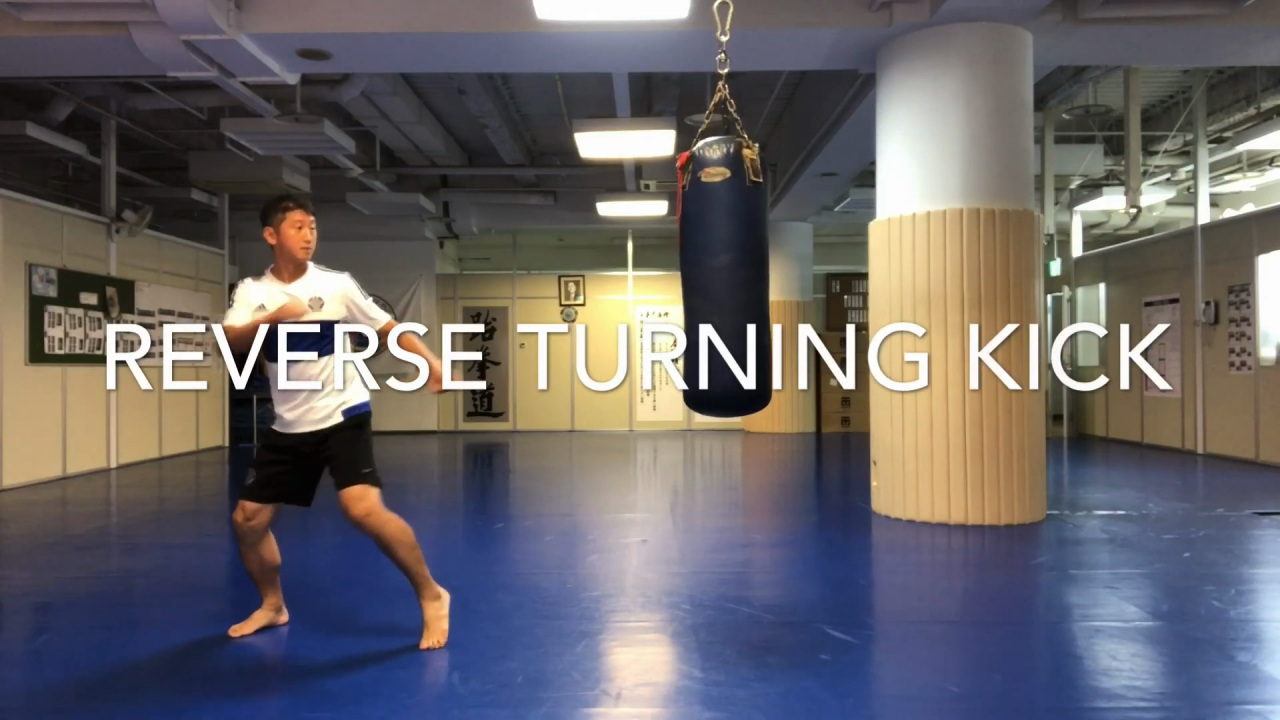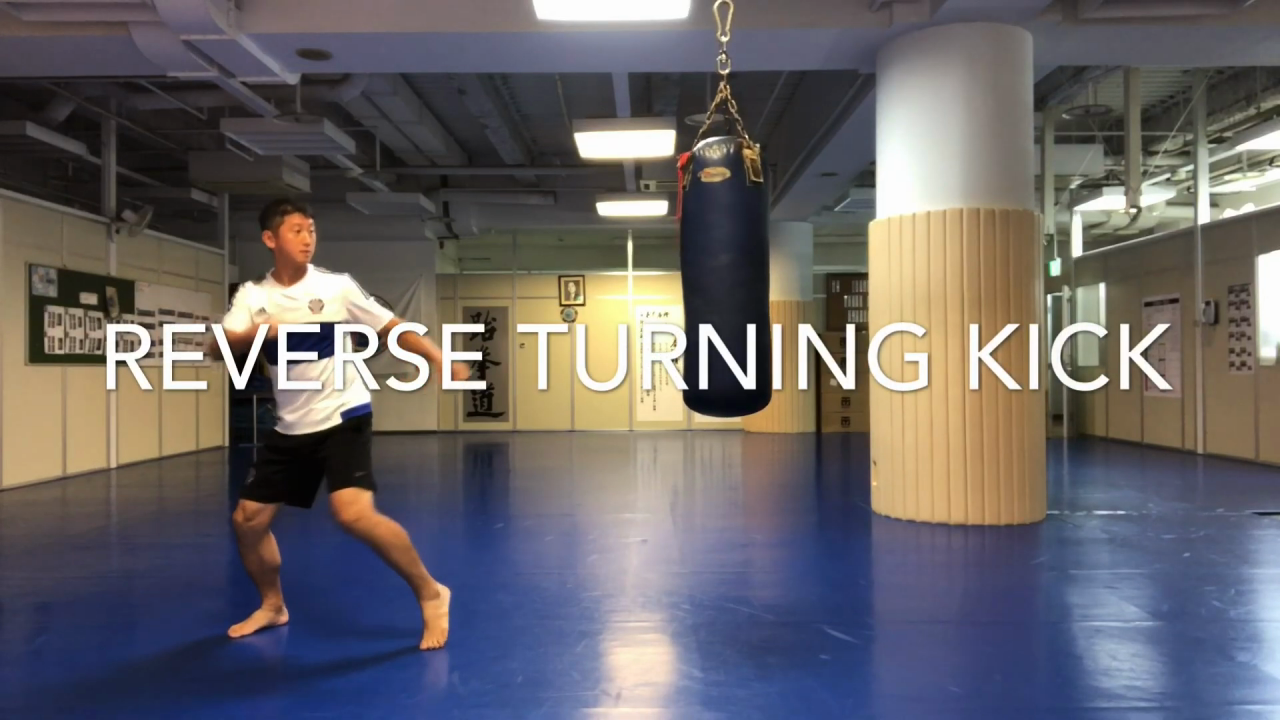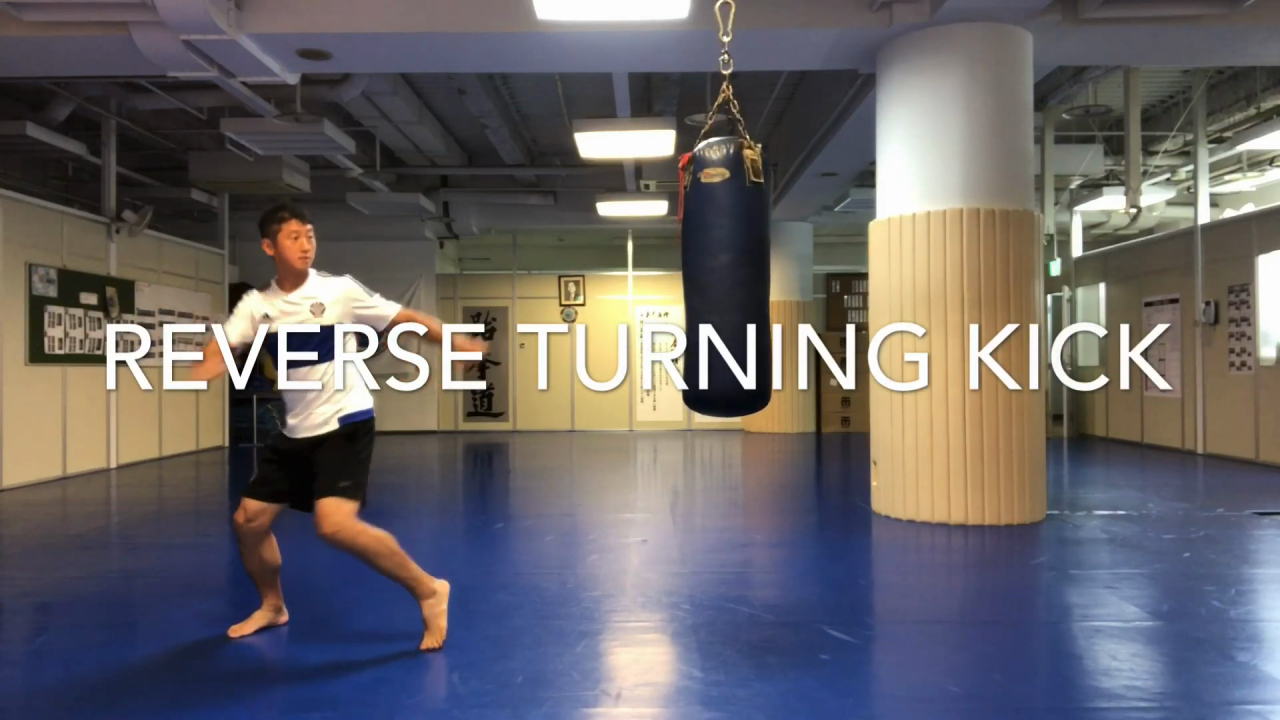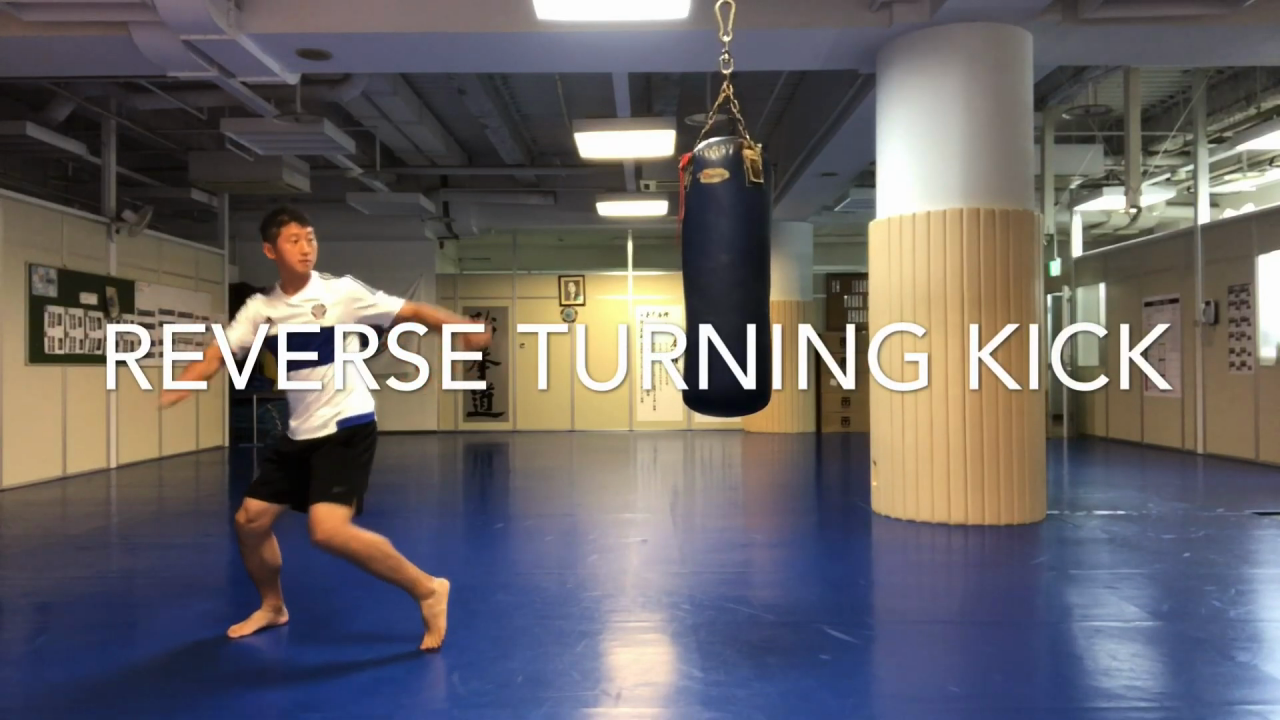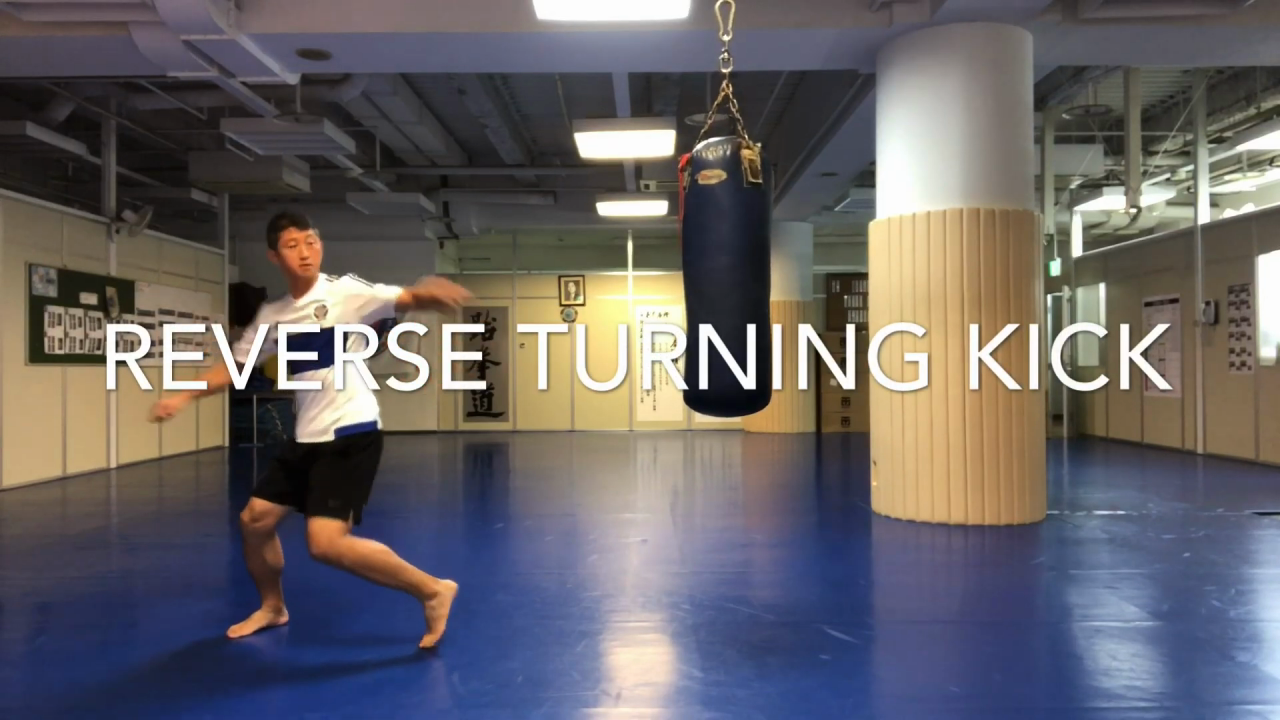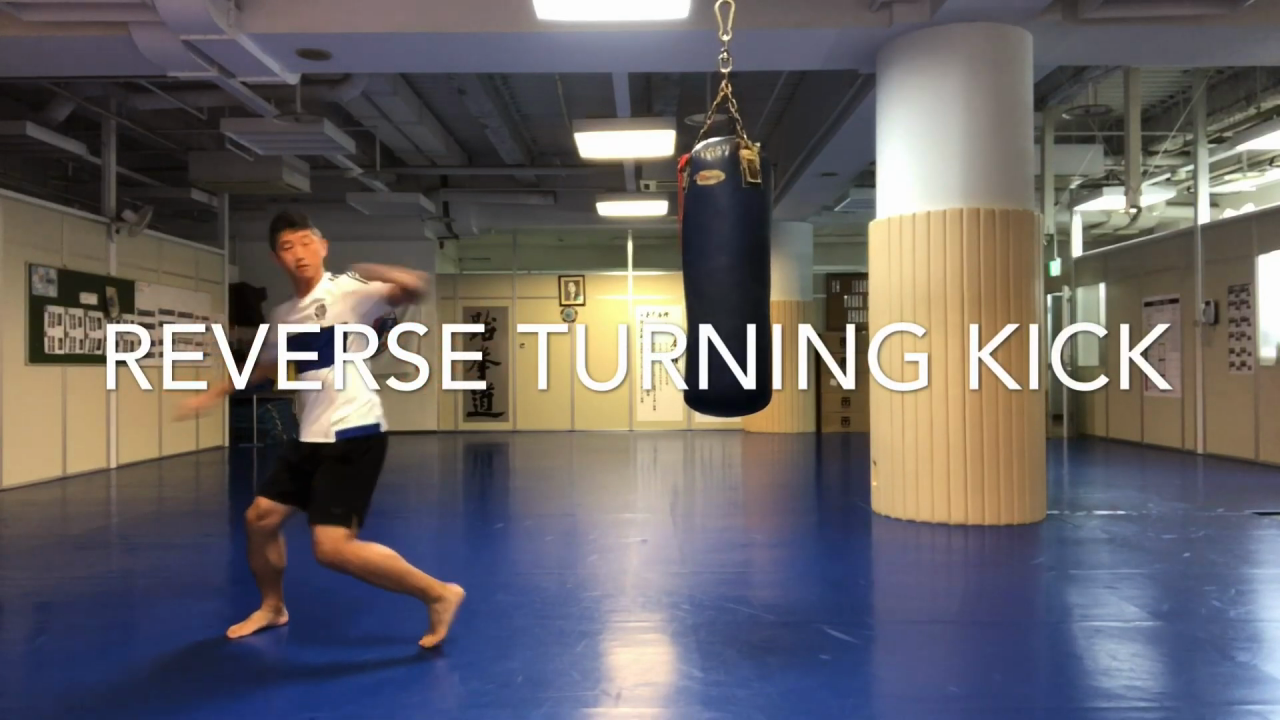
dt=0.2s
person 1, frame 1
left shoulder: (337, 284)
right shoulder: (251, 291)
left elbow: (387, 327)
right elbow: (227, 343)
left wrist: (432, 364)
right wrist: (273, 318)
left hip: (343, 417)
right hip: (288, 428)
left knee: (363, 508)
right knee: (247, 519)
left ankle: (432, 597)
right ankle: (272, 605)
person 1, frame 2
left shoulder: (337, 287)
right shoulder: (252, 295)
left elbow: (392, 327)
right elbow: (217, 347)
left wrist: (441, 361)
right wrist: (256, 334)
left hip: (343, 418)
right hip: (290, 429)
left knee: (354, 513)
right knee: (247, 519)
left ankle: (430, 595)
right ankle: (272, 605)
person 1, frame 3
left shoulder: (340, 290)
right shoulder: (255, 304)
left elbow: (405, 318)
right elbow: (218, 348)
left wrist: (458, 342)
right wrist: (206, 366)
left hip: (346, 424)
right hip: (295, 433)
left knee: (335, 524)
right knee: (248, 520)
left ankle: (428, 590)
right ankle: (272, 605)
person 1, frame 4
left shoulder: (340, 292)
right shoulder: (259, 307)
left elbow: (412, 311)
right elbow: (219, 351)
left wrist: (462, 329)
right wrist: (182, 381)
left hip: (347, 428)
right hip: (298, 436)
left knee: (328, 530)
right knee: (249, 520)
left ankle: (426, 589)
right ankle: (272, 606)
person 1, frame 5
left shoulder: (345, 292)
right shoulder: (271, 315)
left elbow: (409, 298)
right elbow: (234, 365)
left wrist: (434, 292)
right wrist: (183, 397)
left hip: (351, 435)
right hip: (306, 439)
left knee: (326, 541)
right knee: (255, 519)
left ankle: (432, 590)
right ankle: (272, 606)
person 1, frame 6
left shoulder: (347, 290)
right shoulder: (284, 314)
left elbow: (407, 292)
right elbow: (262, 367)
left wrist: (397, 278)
right wrist: (213, 394)
left hip: (354, 437)
right hip: (310, 439)
left knee: (333, 547)
right knee: (260, 518)
left ankle: (439, 594)
right ankle: (272, 607)
